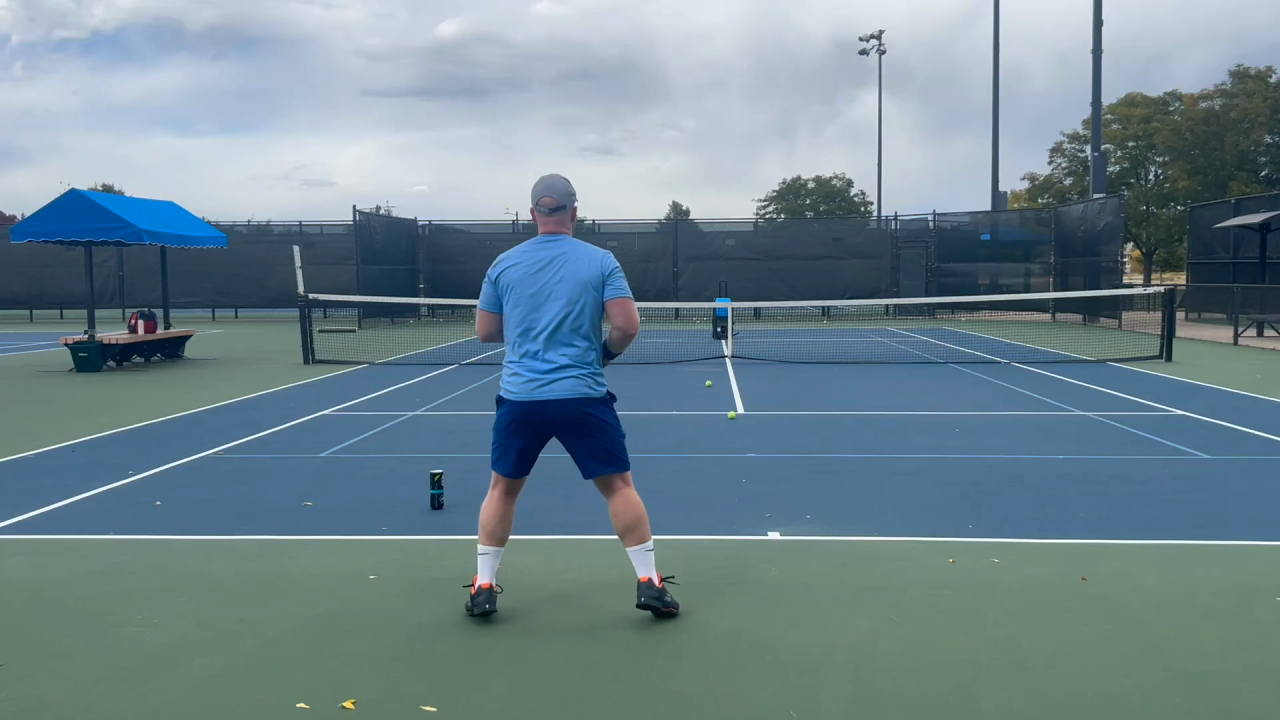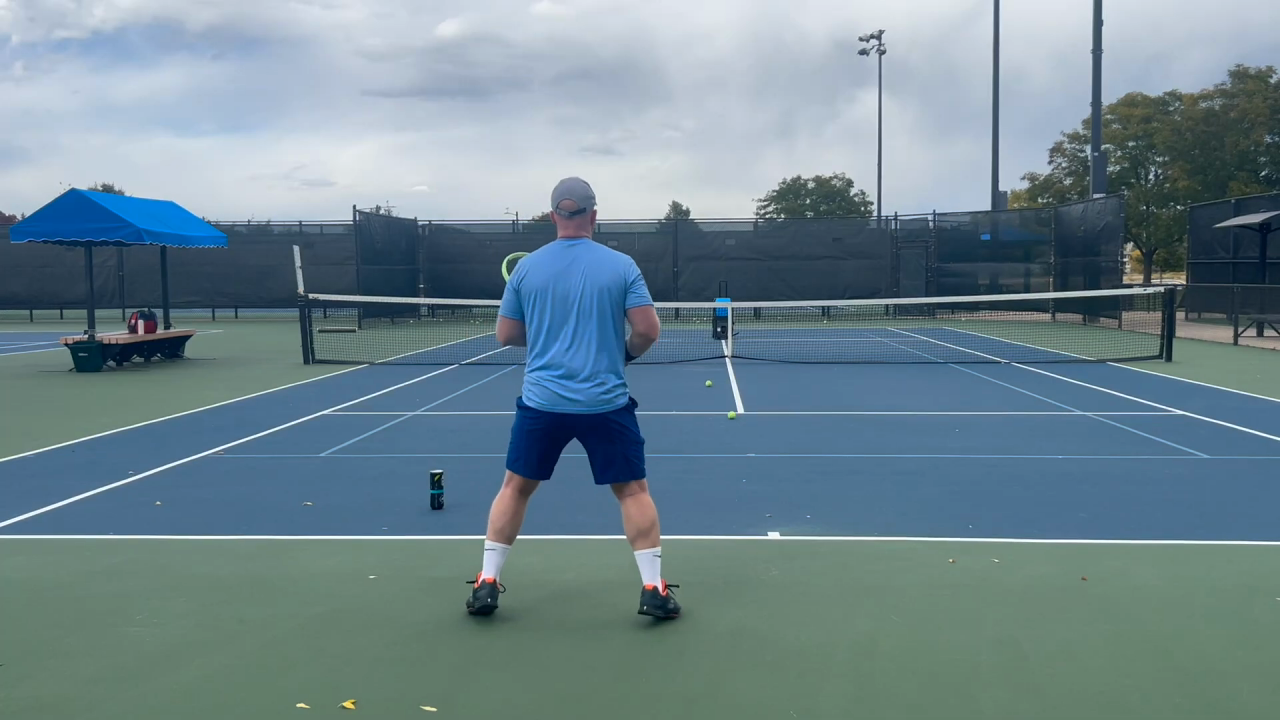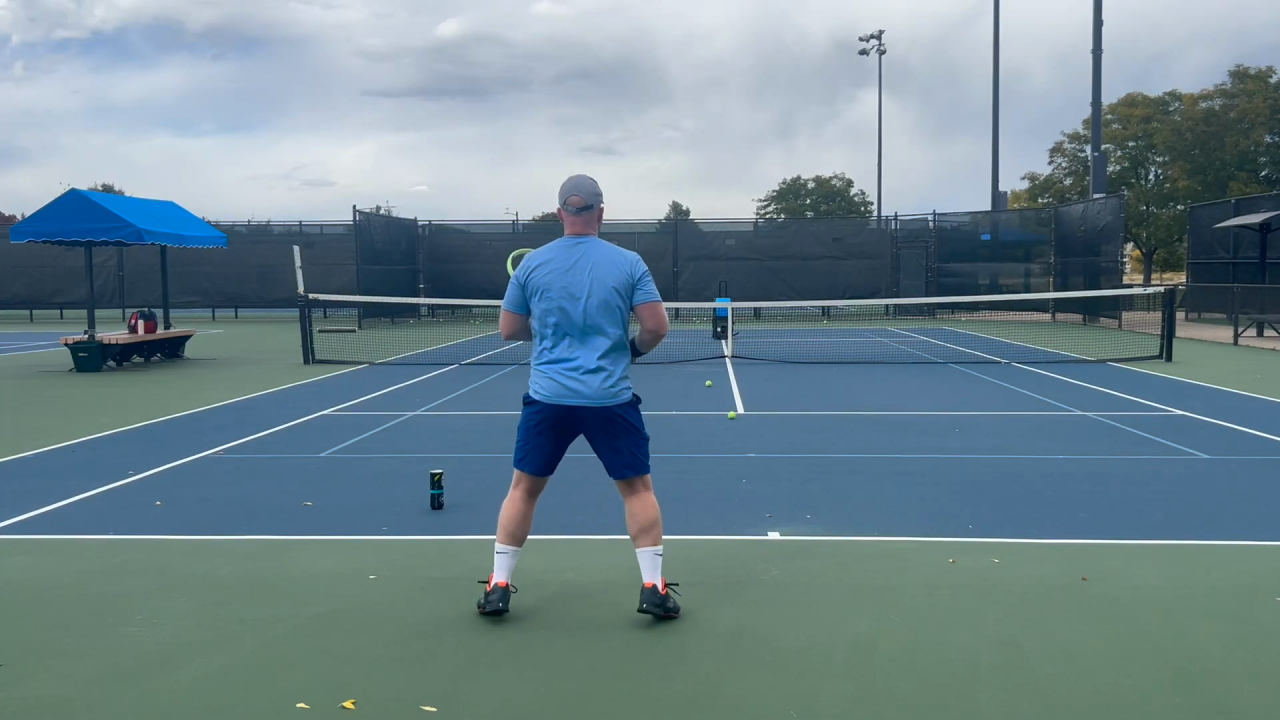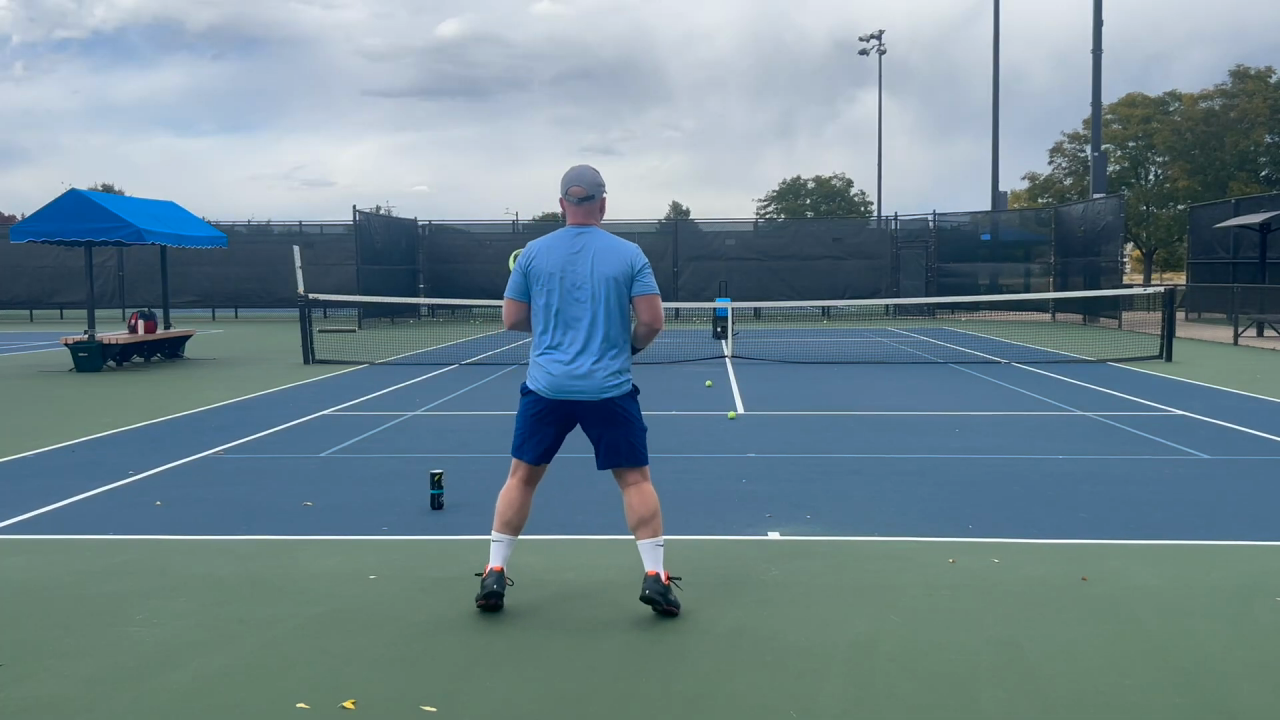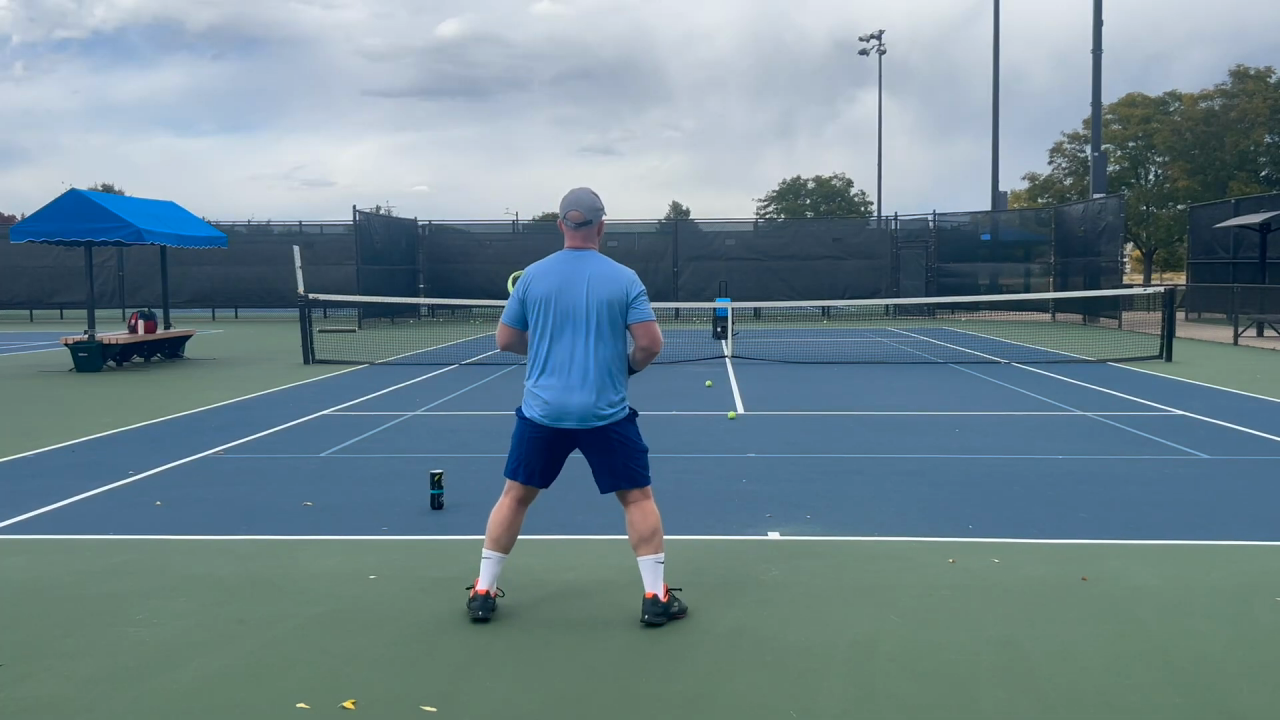
dt=0.2s
person 1, frame 1
left shoulder: (504, 264)
right shoulder: (600, 260)
left elbow: (485, 332)
right elbow: (627, 326)
right wrist: (607, 351)
left hip: (520, 396)
right hip: (582, 395)
left knee: (502, 488)
right knee: (618, 485)
left ankle: (484, 588)
right ankle: (649, 583)
person 1, frame 2
left shoulder: (526, 268)
right shoulder: (621, 265)
left elbow: (506, 336)
right elbow: (648, 332)
right wrist: (626, 353)
left hip: (541, 401)
right hip: (605, 402)
left knee: (515, 488)
right knee: (634, 491)
left ankle: (487, 583)
right ankle: (654, 590)
person 1, frame 3
left shoulder: (532, 263)
right shoulder: (628, 263)
left elbow: (509, 330)
right elbow: (657, 326)
right wrist: (633, 348)
left hip: (548, 397)
right hip: (610, 397)
left knee: (524, 487)
right knee: (638, 488)
left ankle: (498, 587)
right ankle: (654, 588)
person 1, frame 4
left shoulder: (534, 252)
right shoulder: (629, 254)
left elbow: (513, 319)
right elbow: (654, 320)
left hip: (547, 387)
right hip: (609, 389)
left knee: (522, 477)
right knee: (635, 480)
left ankle: (495, 575)
right ankle: (655, 577)
person 1, frame 5
left shoulder: (532, 276)
right shoulder: (625, 279)
left elbow: (506, 341)
right elbow: (651, 344)
right wrist: (627, 366)
left hip: (542, 412)
right hip: (606, 414)
left knee: (514, 496)
right knee: (638, 497)
left ankle: (483, 593)
right ankle: (656, 597)
